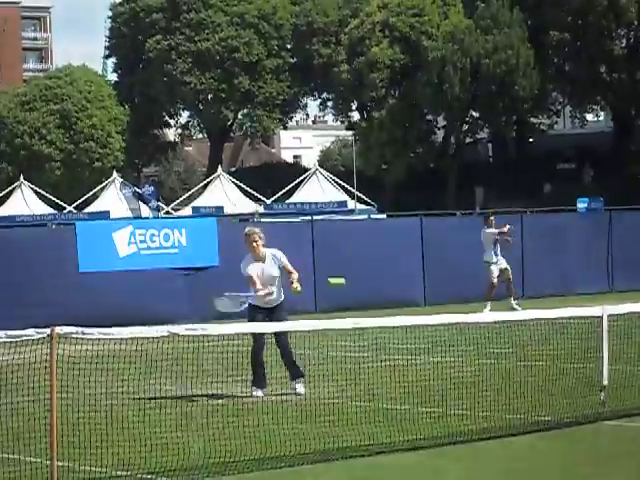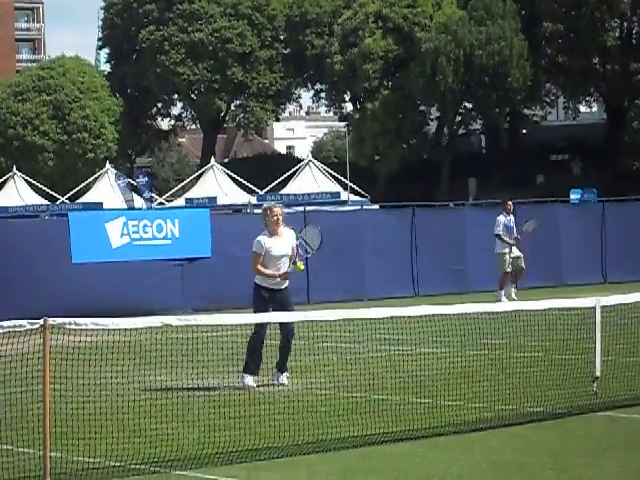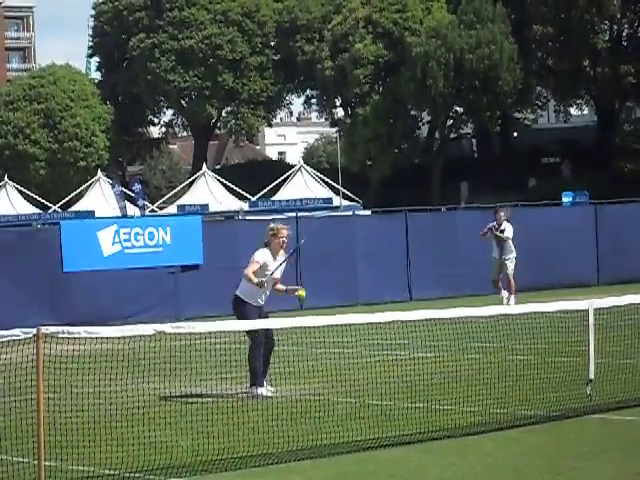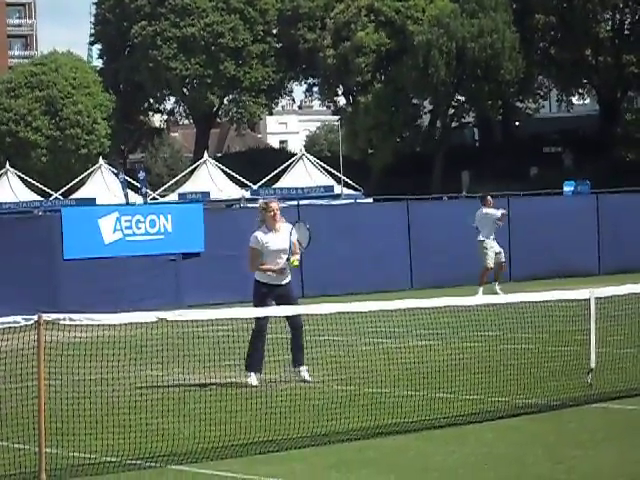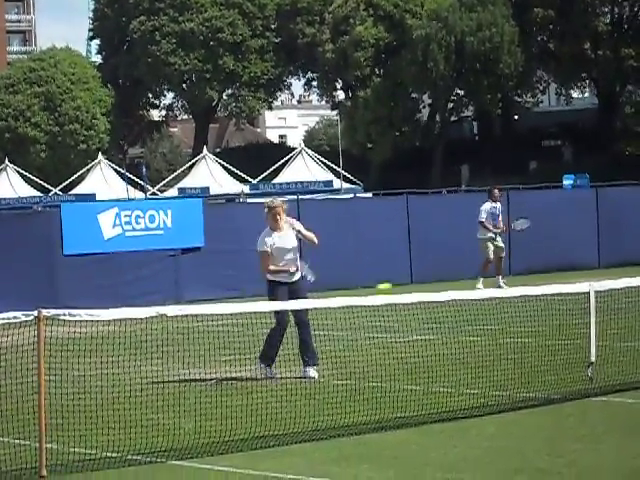
dt=1s
person 1, frame 1
left shoulder: (276, 255)
right shoulder: (246, 264)
left elbow: (292, 272)
right elbow: (257, 288)
left wrist: (294, 282)
right wrist: (263, 293)
left hip: (277, 306)
right hip: (257, 308)
left knee: (283, 343)
right knee: (258, 345)
left ankle: (297, 379)
right ankle: (259, 386)
person 1, frame 2
left shoulder: (290, 234)
right shoulder: (261, 240)
left elbow: (293, 258)
right elbow: (256, 268)
left wrist: (296, 260)
right wrist: (277, 275)
left hip: (282, 290)
right hip: (262, 290)
left knee: (288, 331)
right knee: (260, 332)
left ankle: (281, 371)
right ankle: (249, 374)
person 1, frame 3
left shoulder: (282, 258)
right shoulder: (262, 254)
left elbow: (275, 285)
right elbow: (247, 273)
left wrist: (290, 289)
right wrist: (256, 282)
left hip: (258, 305)
right hip: (244, 303)
left knee: (269, 341)
right knee: (257, 340)
left ankle: (260, 381)
right ankle: (256, 386)
person 1, frame 4
left shoulder: (289, 229)
right shoulder: (257, 236)
left elbow: (296, 254)
right elbow: (253, 265)
left wrist: (294, 258)
right wrist: (273, 269)
left hip: (284, 285)
right hip: (263, 285)
left knee: (297, 324)
right knee: (261, 327)
left ankle: (299, 366)
right ankle: (252, 371)
person 1, frame 5
left shoulder: (292, 226)
right shoulder: (265, 238)
left elbow: (314, 241)
right elbow: (266, 267)
left wrist: (298, 228)
right wrist: (286, 269)
left hip: (296, 281)
right hip: (277, 283)
left knee: (303, 322)
right knee: (282, 323)
left ankle: (309, 366)
right ankle: (266, 363)
